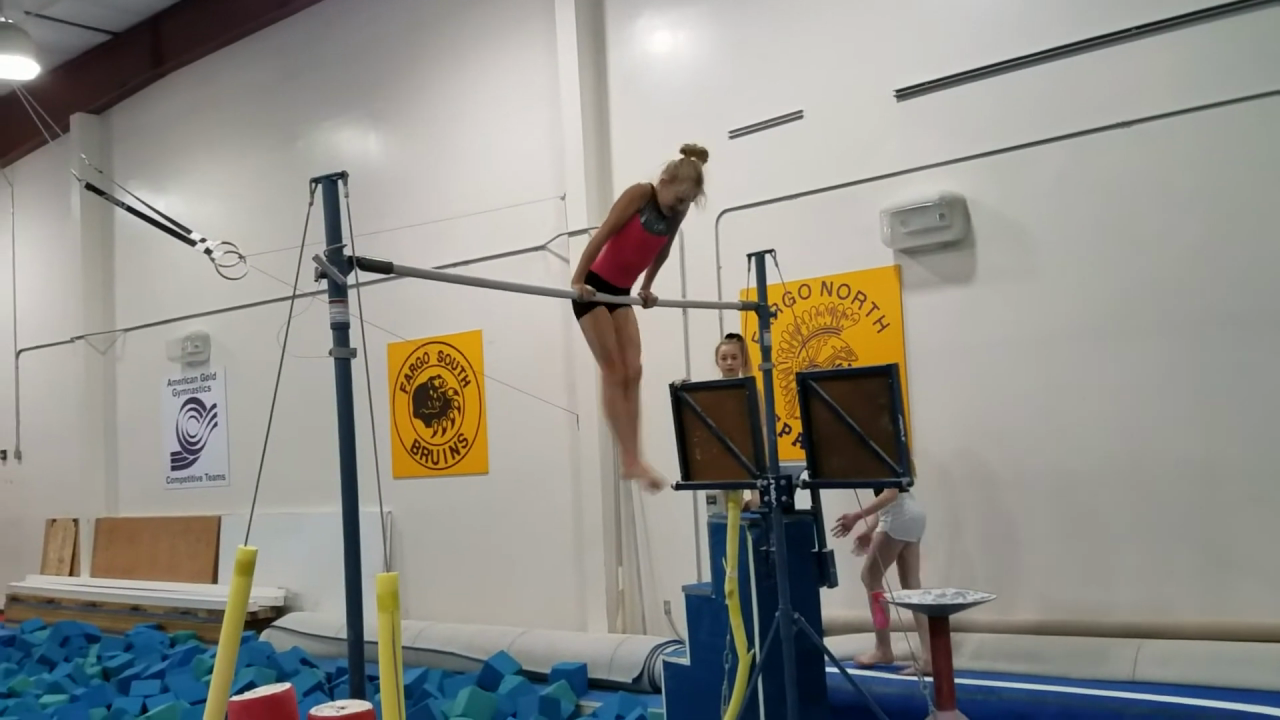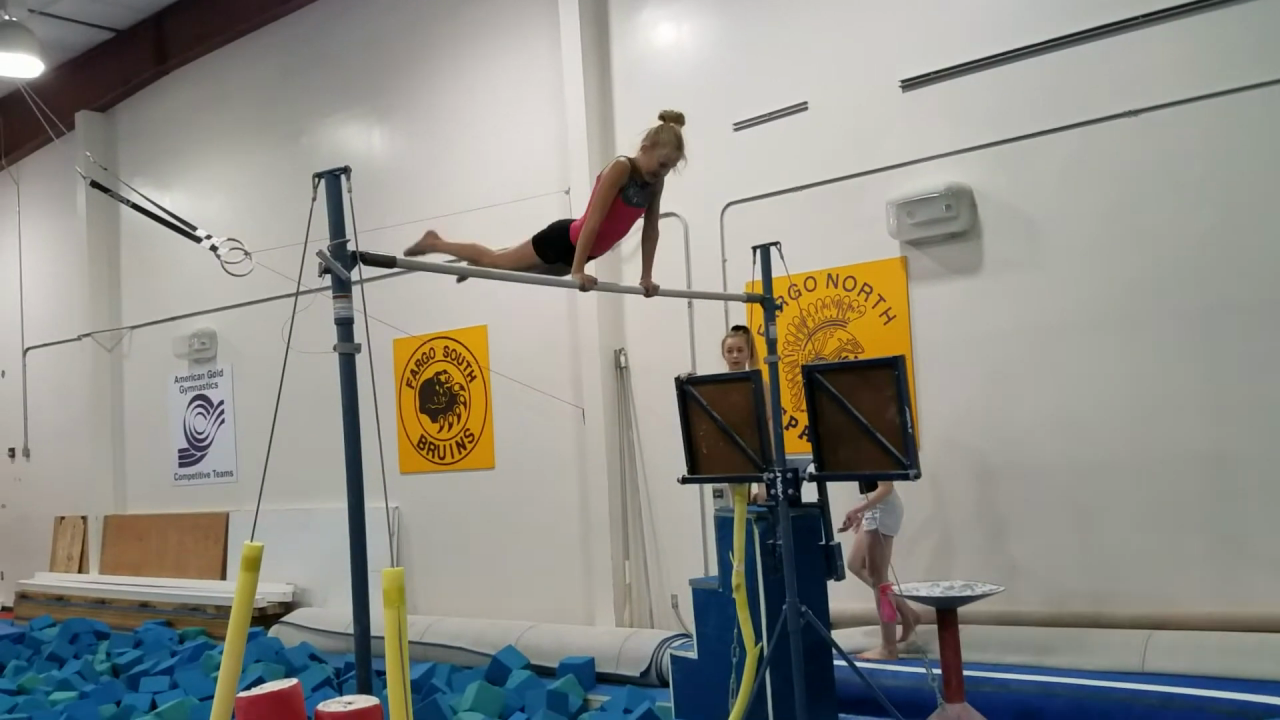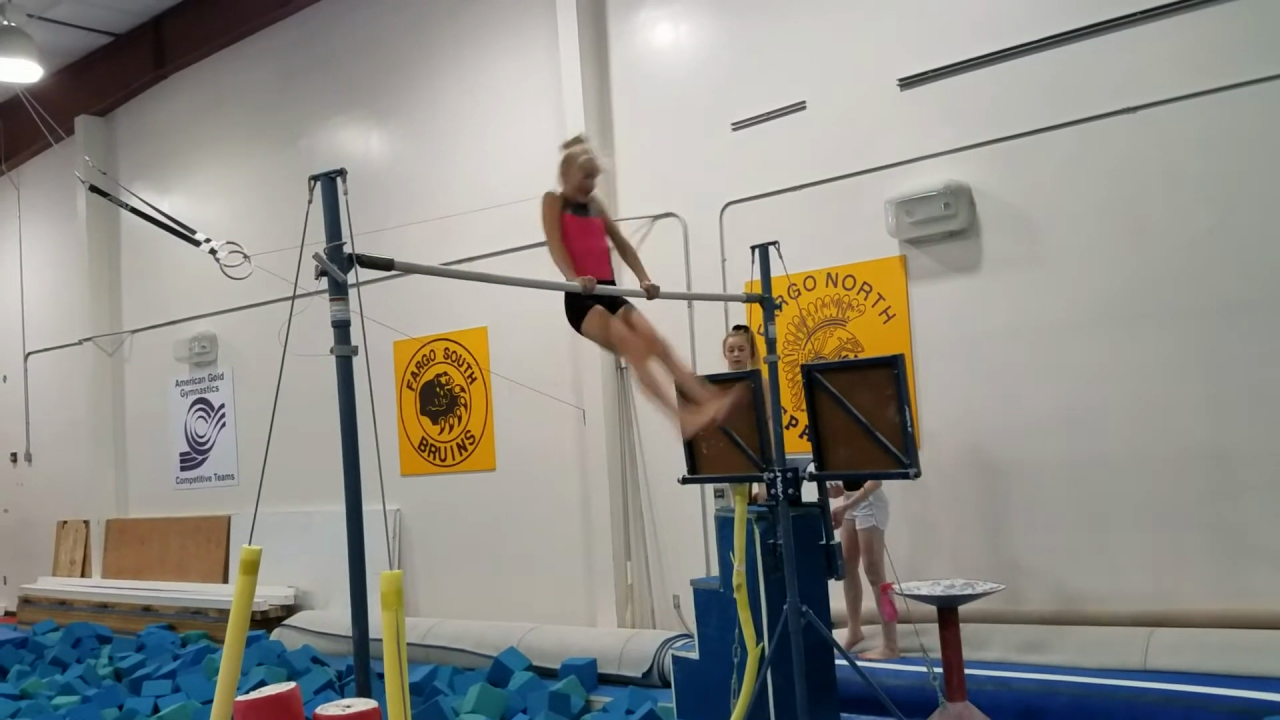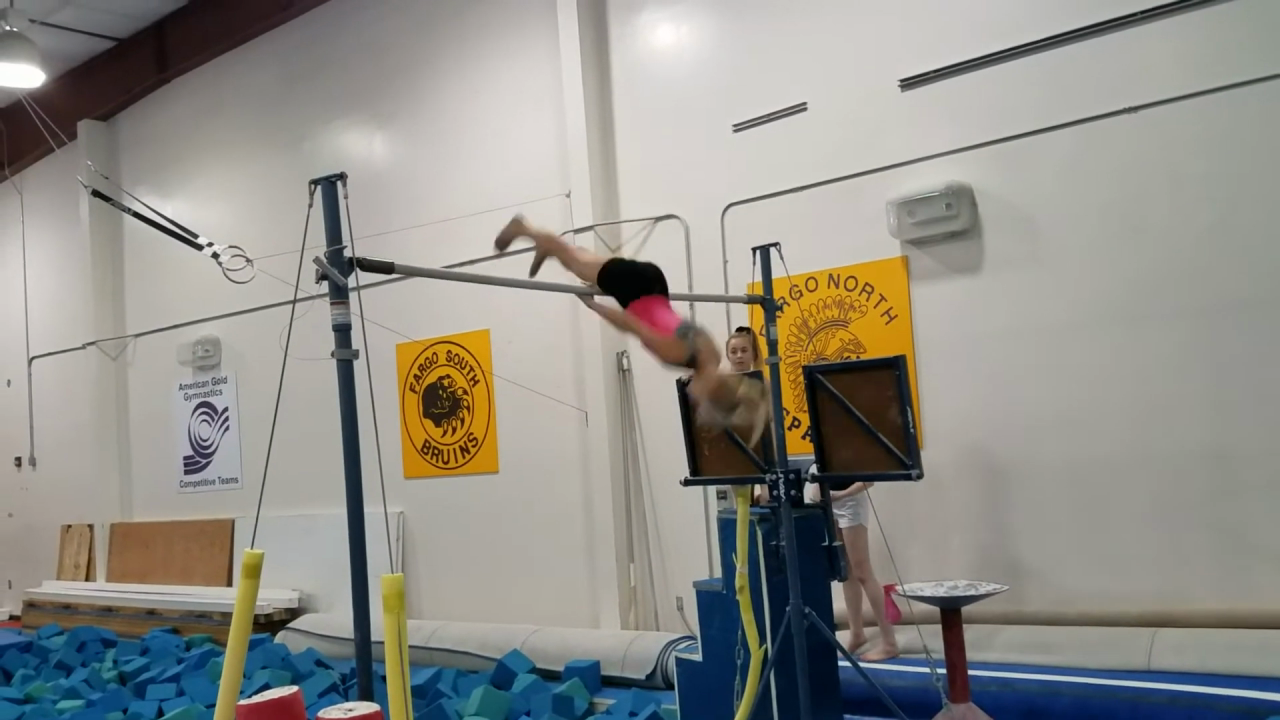
dt=0.5s
person 1, frame 1
left shoulder: (677, 212)
right shoulder: (639, 195)
right elbow: (602, 237)
left wrist: (644, 288)
right wrist: (577, 281)
left hip: (619, 292)
right hip: (595, 289)
left knee: (632, 370)
right knee: (614, 369)
left ankle: (634, 458)
right ankle: (630, 459)
person 1, frame 2
left shoulder: (656, 180)
right shoulder: (620, 169)
left elbow: (651, 228)
right elbow: (594, 220)
left wrist: (646, 276)
right wrist: (577, 270)
left hip: (579, 250)
right hip: (562, 241)
right knee: (494, 260)
left ankle: (482, 266)
right ankle: (435, 242)
person 1, frame 3
left shoulder: (595, 204)
right shoulder: (554, 202)
left elbow: (622, 244)
right elbow: (556, 245)
left wrist: (644, 280)
right wrist: (575, 278)
left hip: (609, 293)
right hip: (584, 301)
left knee: (660, 349)
right knee: (636, 352)
left ankle: (708, 402)
right ankle: (683, 418)
person 1, frame 4
right shoulder: (678, 351)
right elbow: (629, 323)
right wrist: (590, 302)
left hip: (648, 279)
right hip: (625, 279)
right knee: (565, 255)
right ankle: (521, 230)
